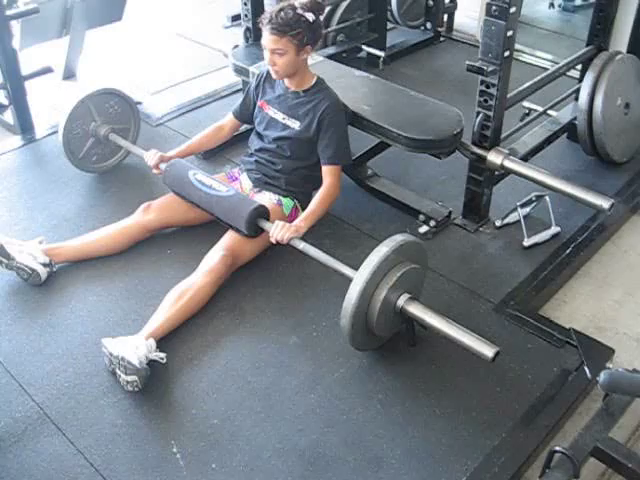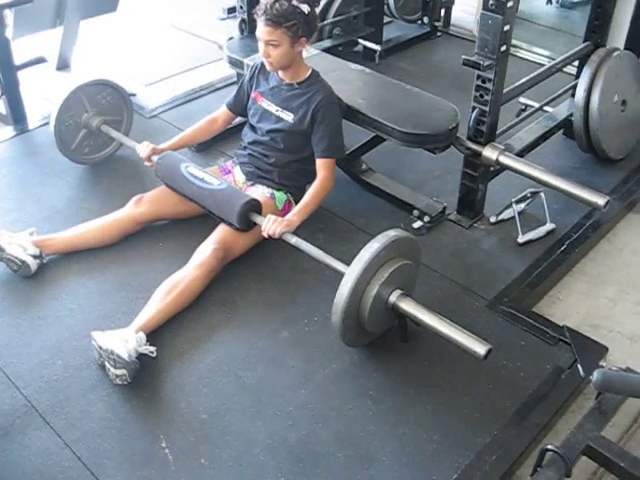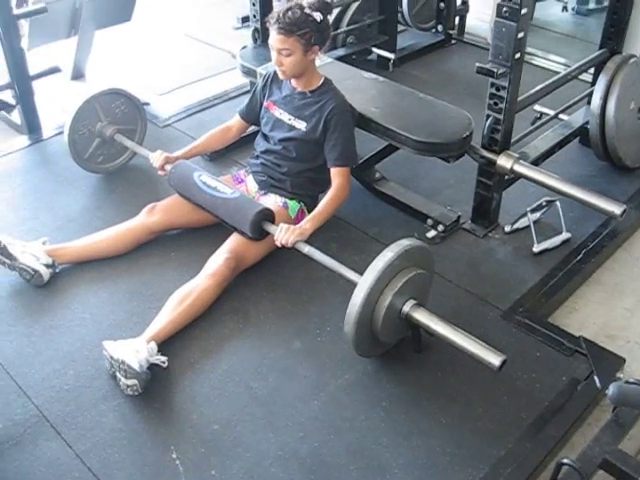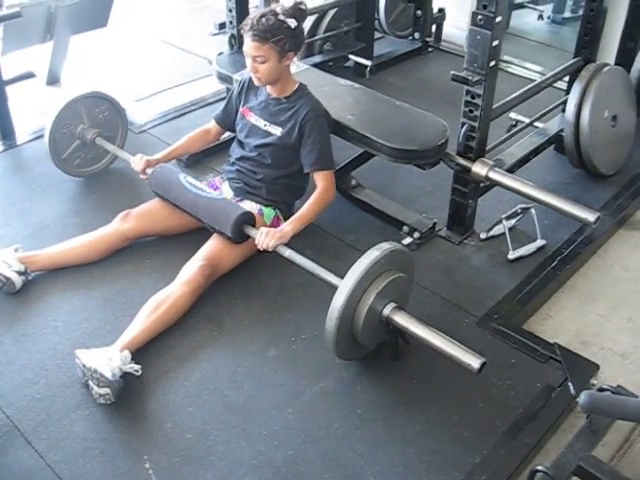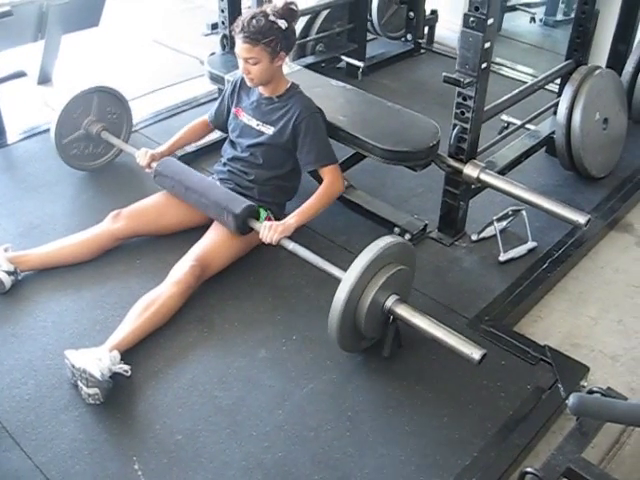
dt=0.3s
person 1, frame 1
left shoulder: (326, 107)
right shoulder: (265, 81)
left elbow: (331, 182)
right elbow: (226, 127)
left wrist: (300, 225)
right wrist: (171, 155)
left hip: (280, 198)
right hip: (242, 177)
left knee: (220, 259)
right knee: (149, 213)
left ankle: (141, 345)
right ankle: (42, 256)
person 1, frame 2
left shoulder: (321, 100)
right shoulder: (259, 72)
left elbow: (325, 175)
right elbow: (220, 119)
left wrist: (293, 218)
right wrist: (164, 148)
left hip: (273, 191)
right hip: (236, 169)
left knee: (212, 252)
right knee: (142, 205)
left ankle: (131, 339)
right ankle: (33, 247)
person 1, frame 3
left shoulder: (333, 108)
right shoulder: (272, 81)
left elbow: (340, 184)
right elbow: (233, 129)
left wrist: (305, 228)
right wrist: (176, 156)
left hip: (287, 200)
right hip: (248, 179)
left knee: (225, 262)
right knee: (153, 215)
left ankle: (142, 349)
right ankle: (45, 258)
person 1, frame 4
left shoulder: (309, 114)
right shoulder: (247, 87)
left elbow: (325, 187)
right elbow: (210, 132)
left wrist: (287, 230)
right wrist: (158, 159)
left hip: (262, 207)
right hip: (225, 185)
left knee: (199, 269)
right knee: (128, 221)
left ankle: (116, 357)
person 1, frame 5
left shoulder: (302, 112)
right shoulder: (240, 86)
left elbow: (334, 181)
right elbow: (207, 123)
left wrist: (290, 223)
right wrist: (161, 151)
left hip: (255, 207)
right hip: (215, 185)
left knee: (190, 270)
right knee: (118, 221)
left ankle: (105, 358)
